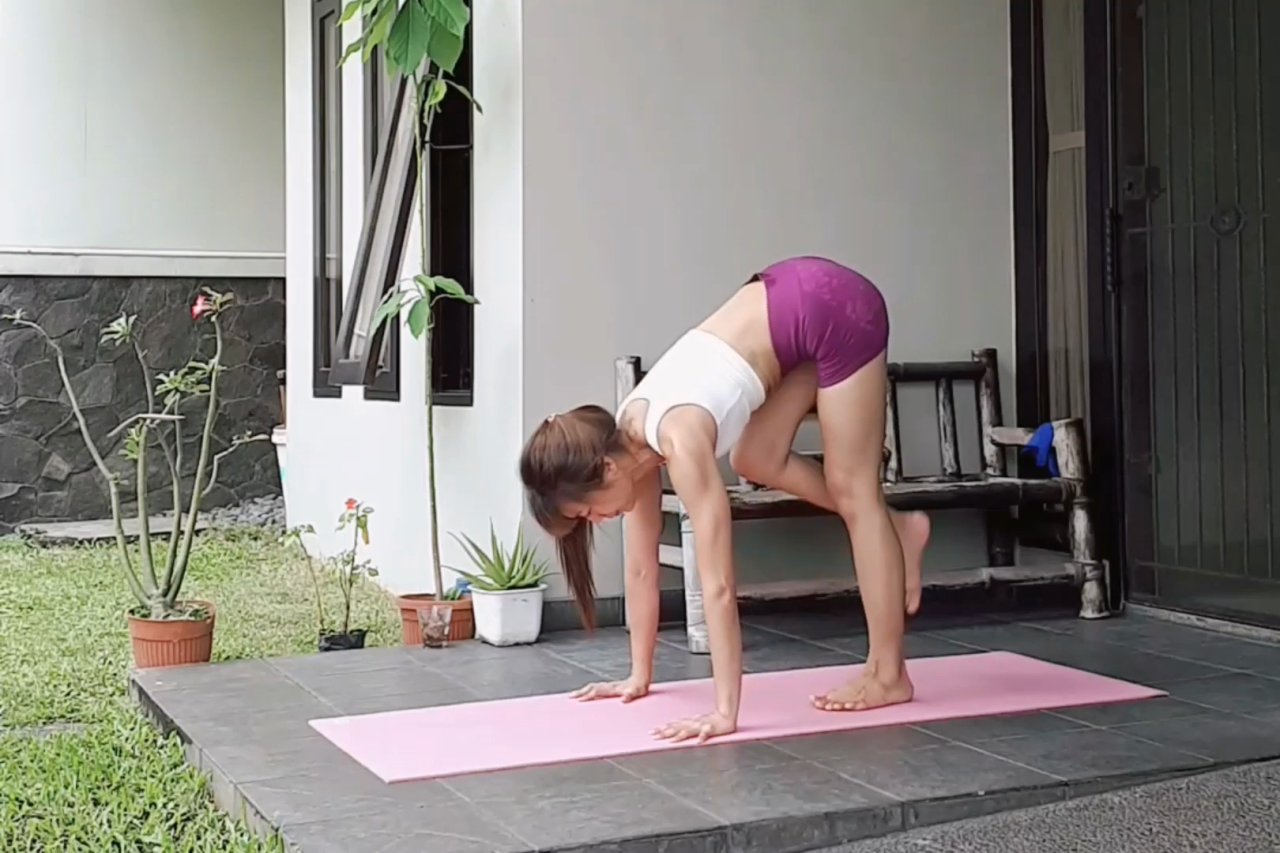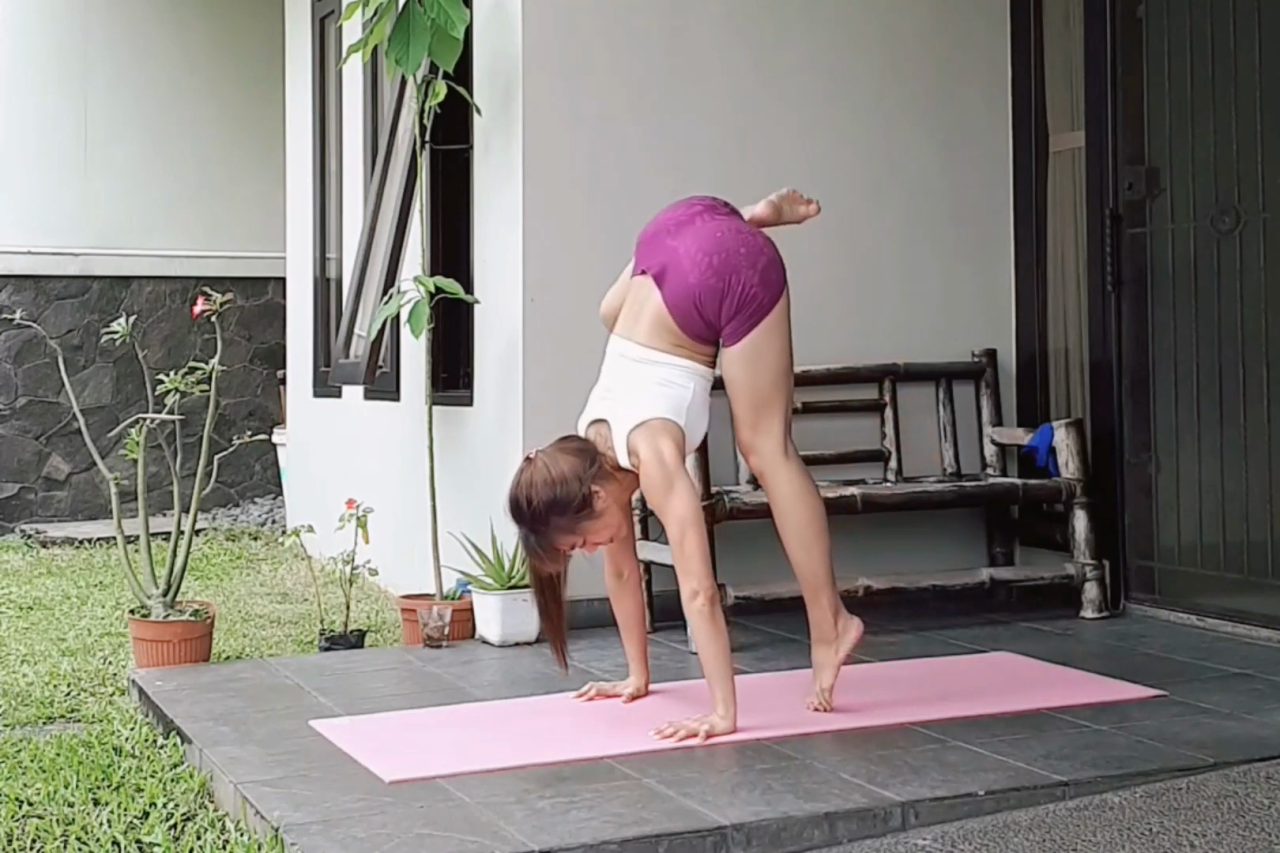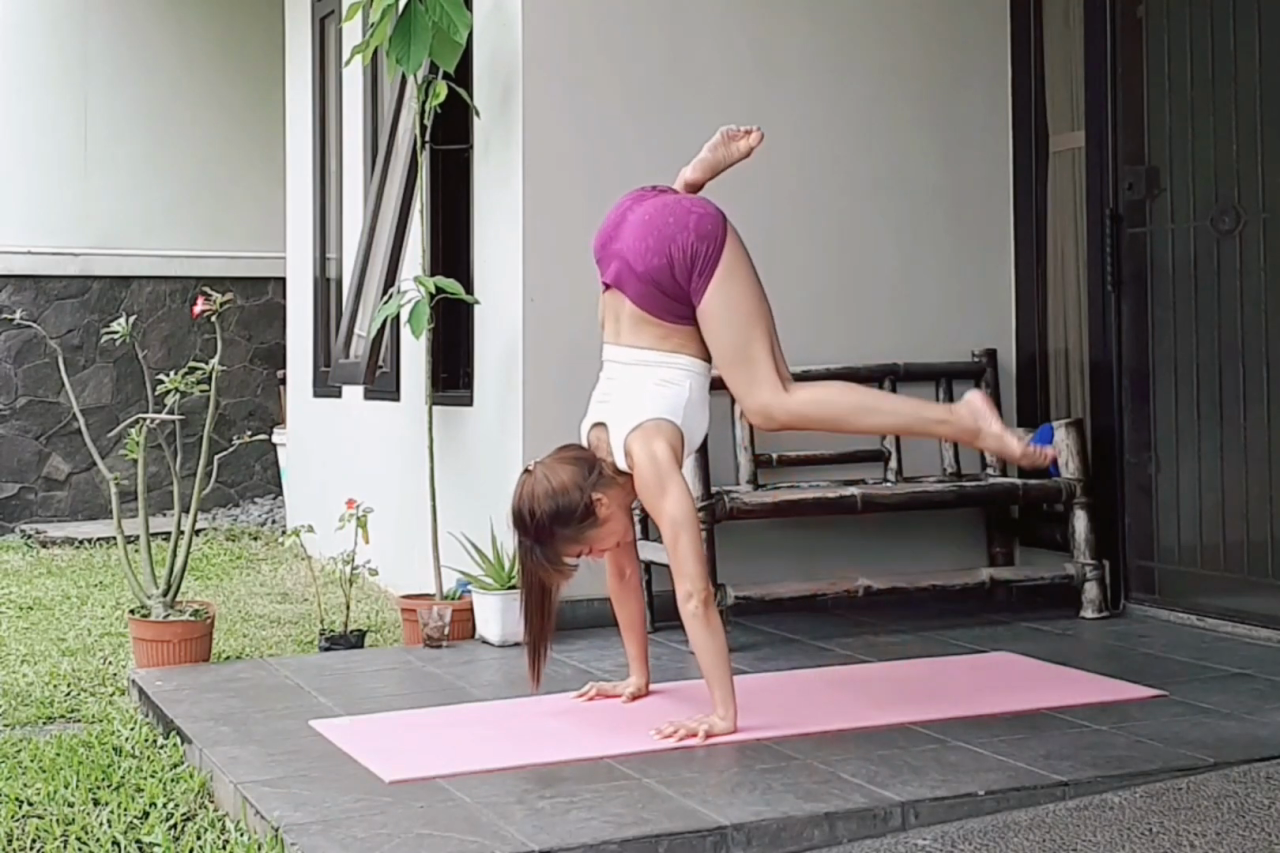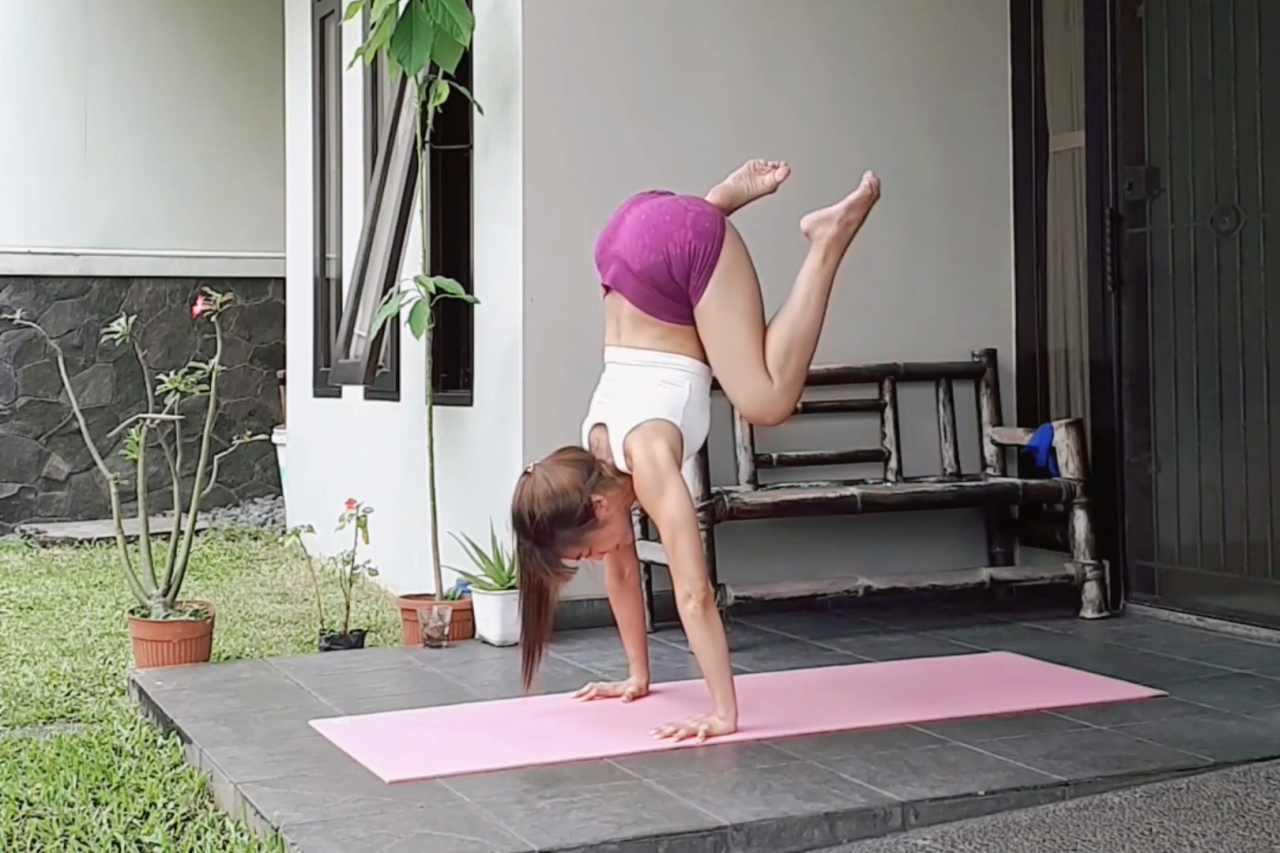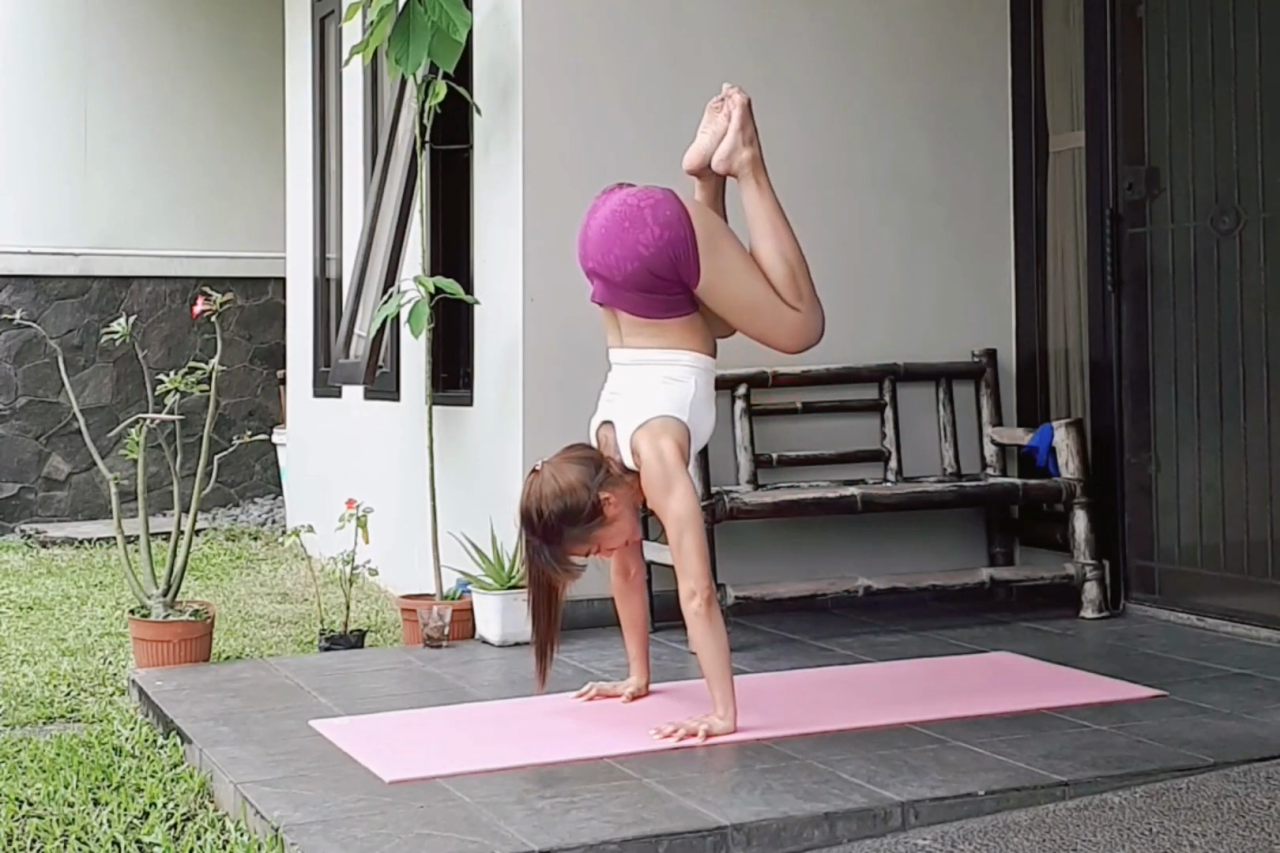
dt=1s
person 1, frame 1
left shoulder: (676, 438)
right shoulder: (628, 437)
left elbow: (717, 585)
right elbow: (641, 567)
left wrist: (726, 711)
right wrist: (639, 675)
left hip: (836, 306)
right hip: (790, 297)
left knee: (850, 489)
right knee: (755, 464)
right ankle: (895, 535)
person 1, frame 2
left shoulder: (646, 451)
right shoulder: (593, 449)
left elbow: (699, 591)
right elbow: (622, 570)
left wrist: (723, 713)
right wrist: (637, 677)
left hip: (731, 266)
left knee: (768, 453)
right knee: (613, 316)
left ankle: (830, 627)
person 1, frame 3
left shoulder: (645, 456)
right shoulder: (598, 454)
left elbow: (694, 593)
right elbow: (622, 571)
left wrist: (723, 712)
right wrist: (637, 676)
left ankle: (959, 421)
person 1, frame 4
left shoulder: (645, 458)
right shoulder: (597, 458)
left elbow: (694, 595)
right elbow: (622, 573)
left wrist: (724, 714)
right wrist: (638, 677)
left ankle: (829, 237)
right ankle: (721, 201)
person 1, frame 5
left shoulder: (651, 454)
right shoulder: (605, 459)
left elbow: (697, 593)
right elbow: (629, 569)
left wrist: (723, 713)
right wrist: (637, 678)
left ankle: (740, 163)
